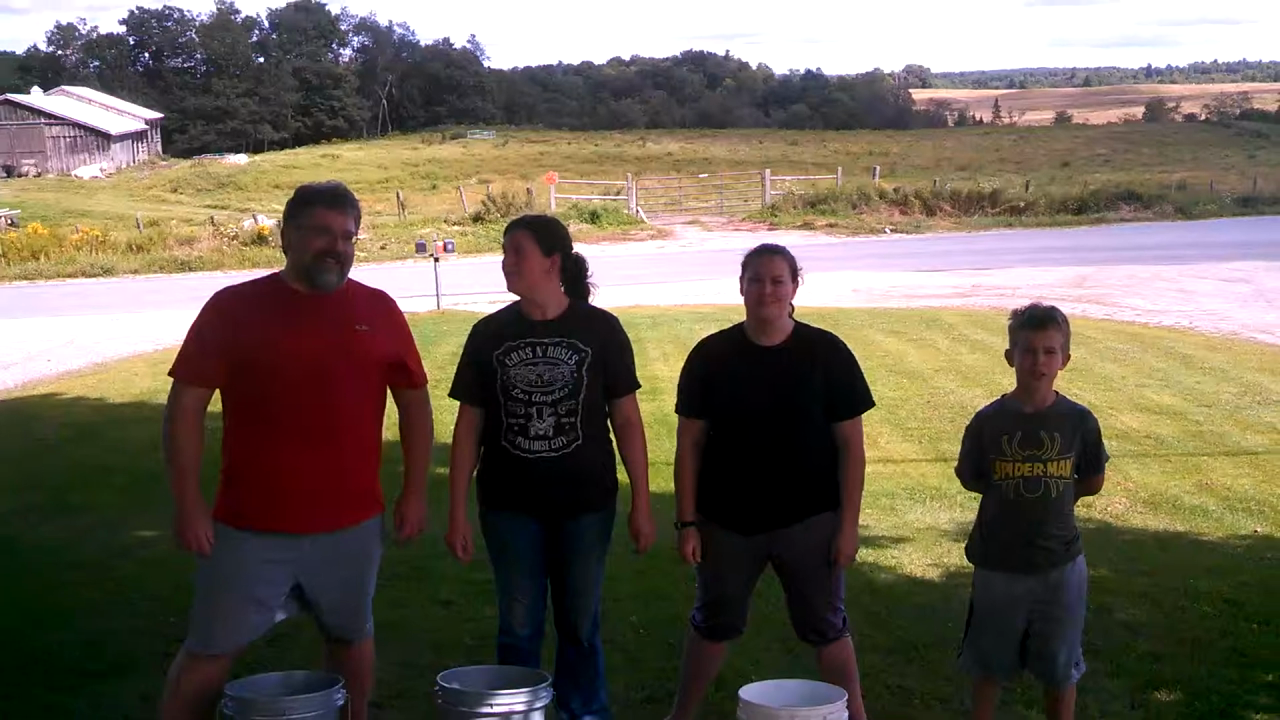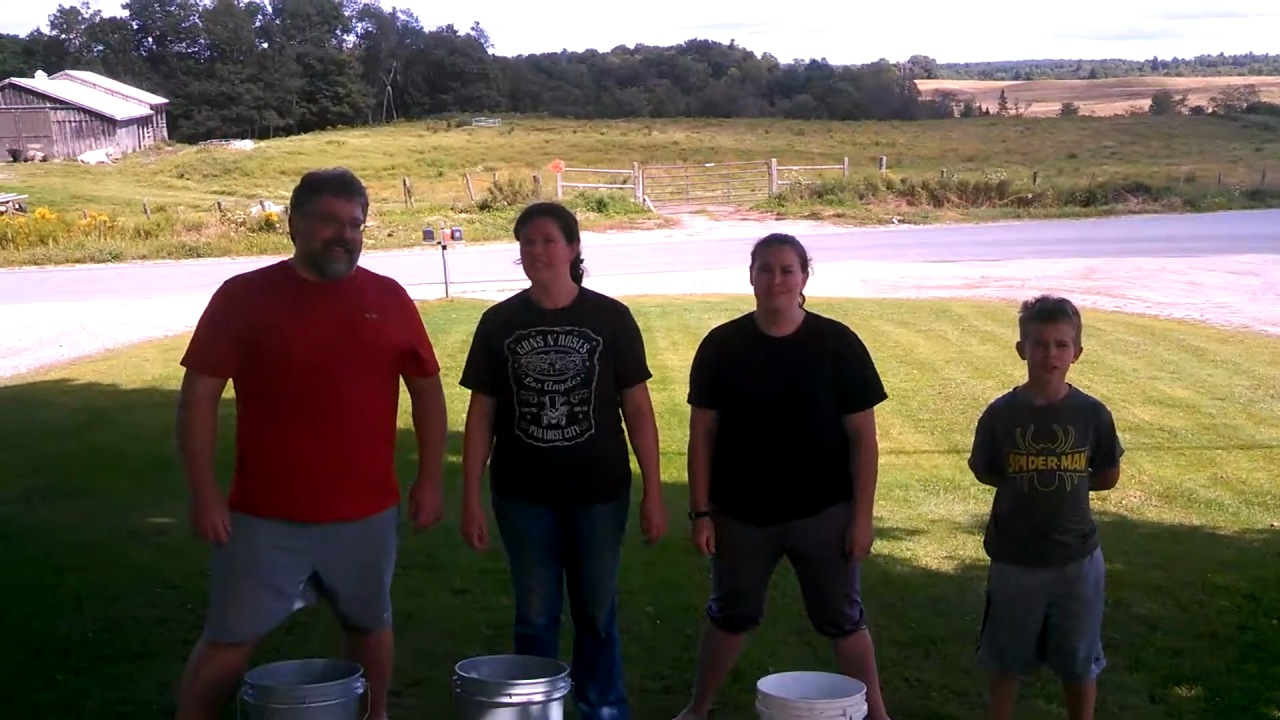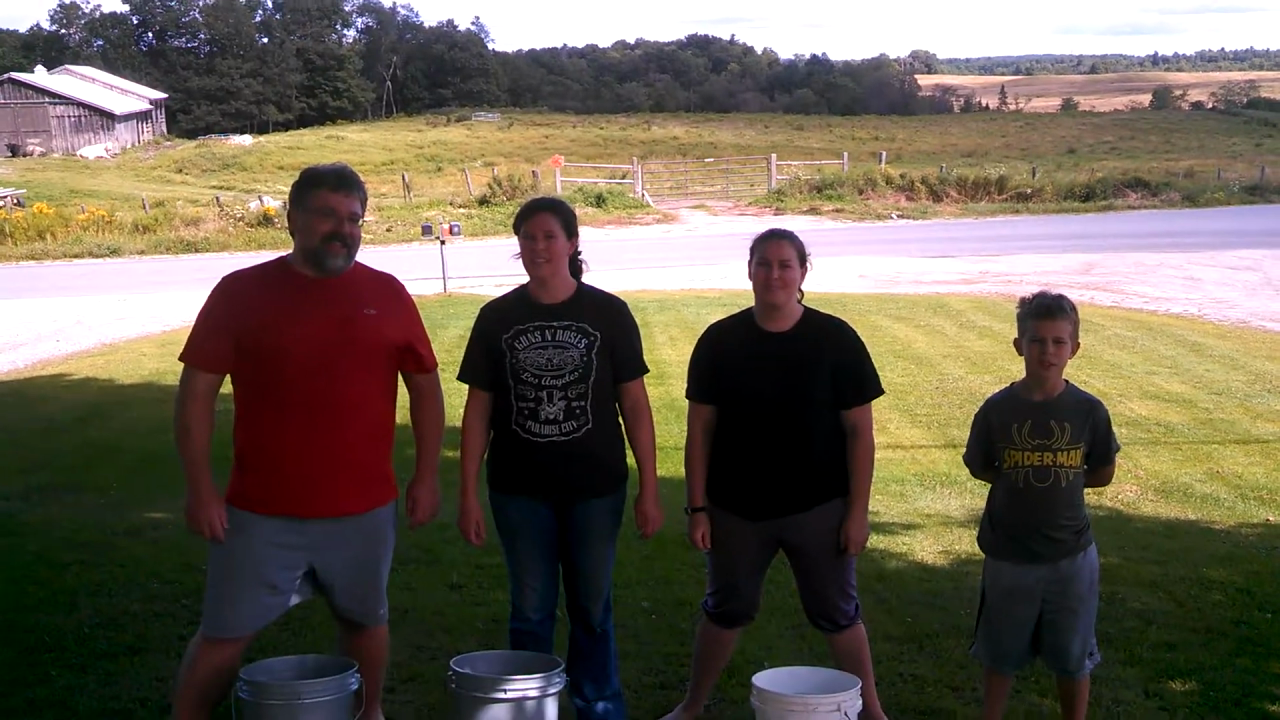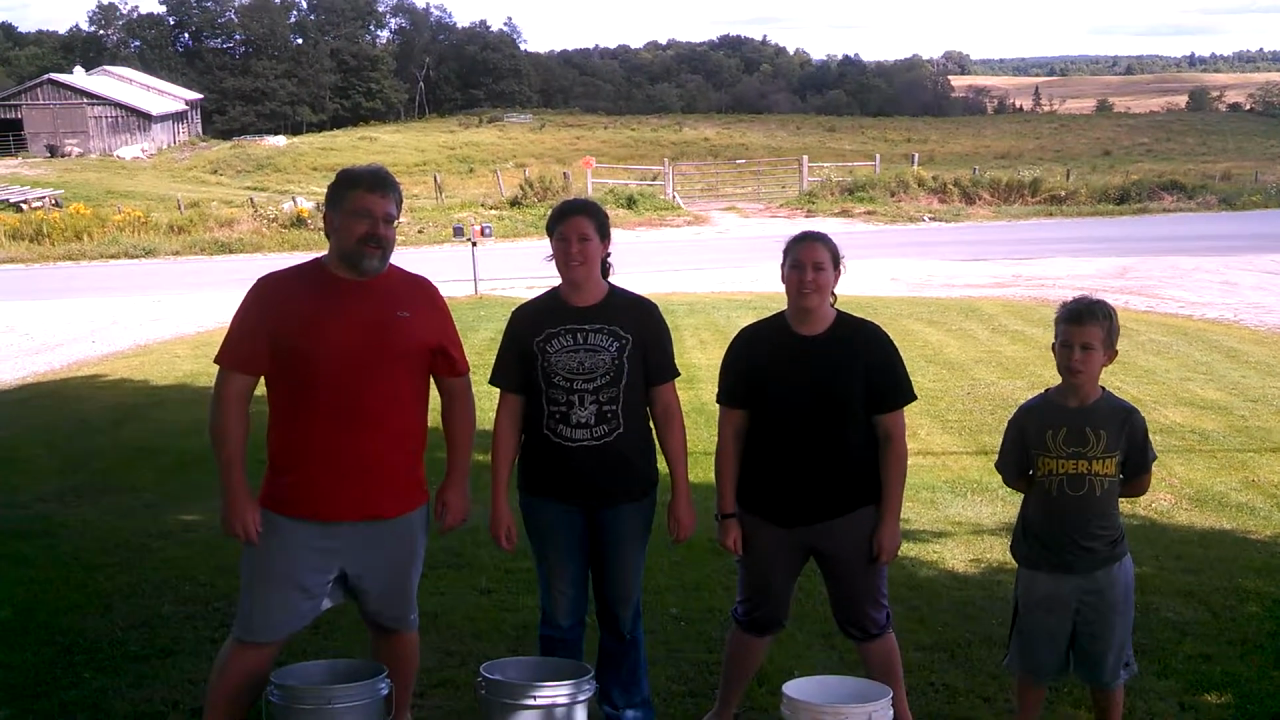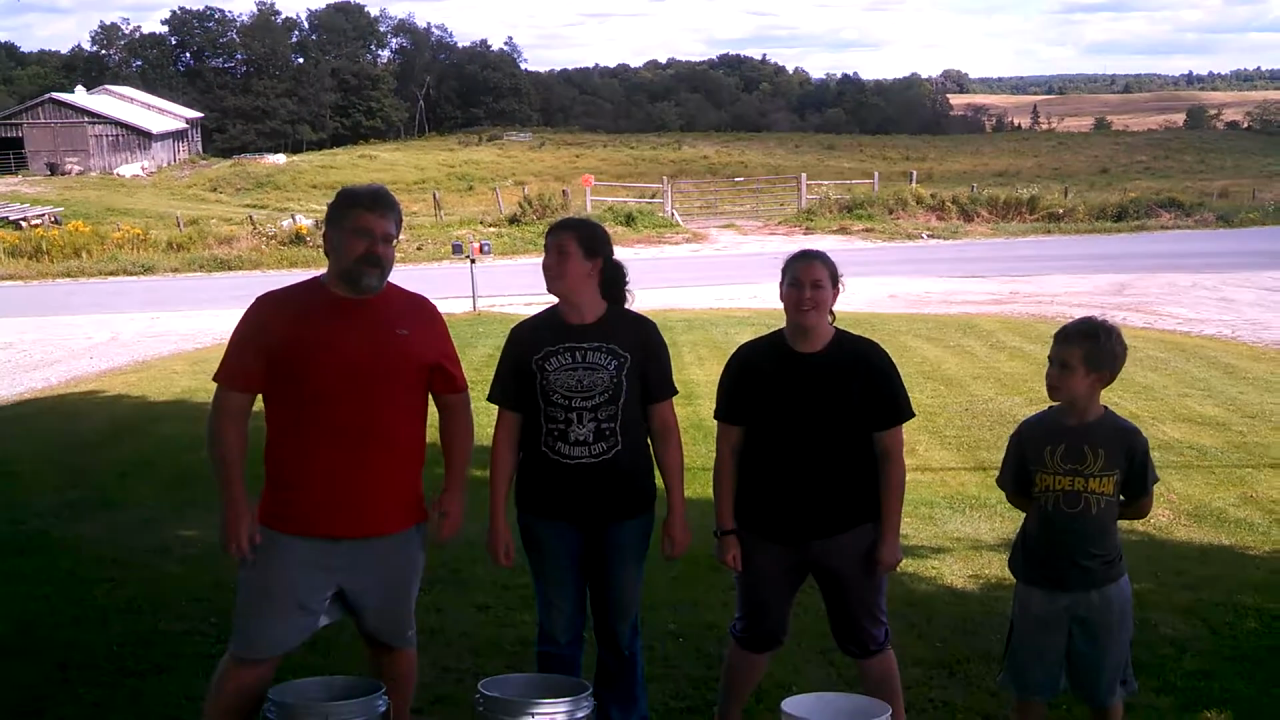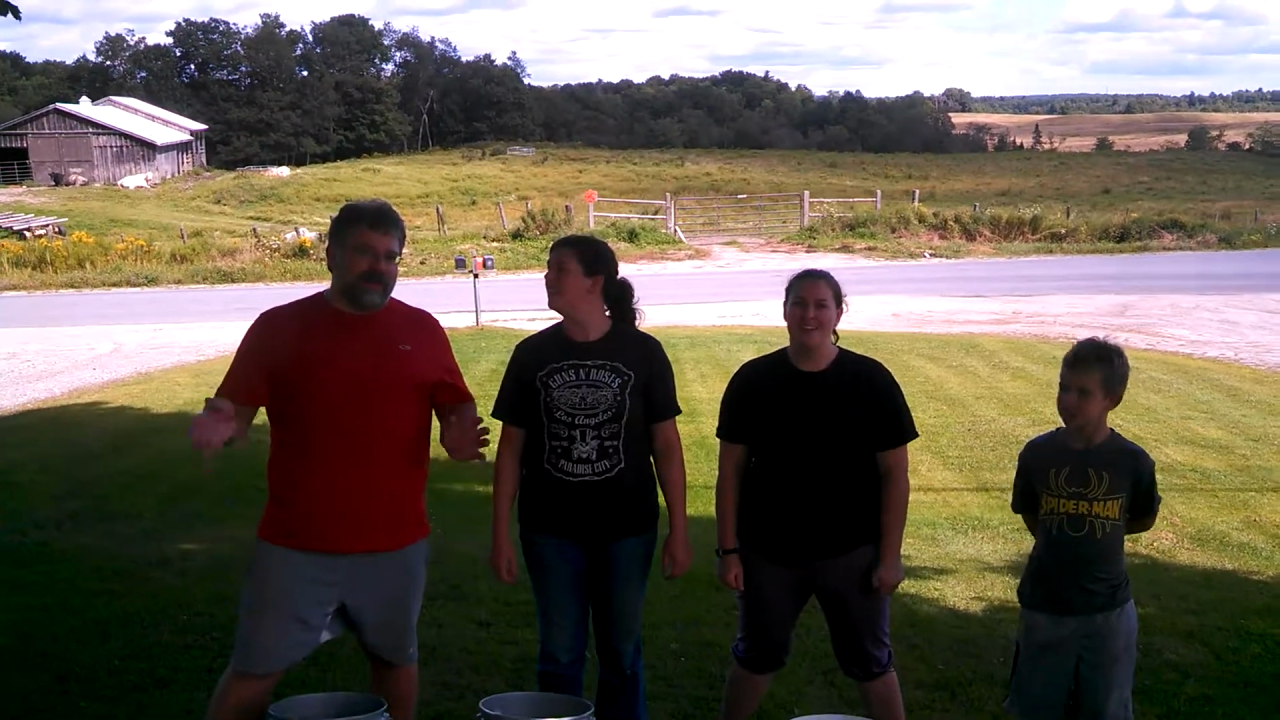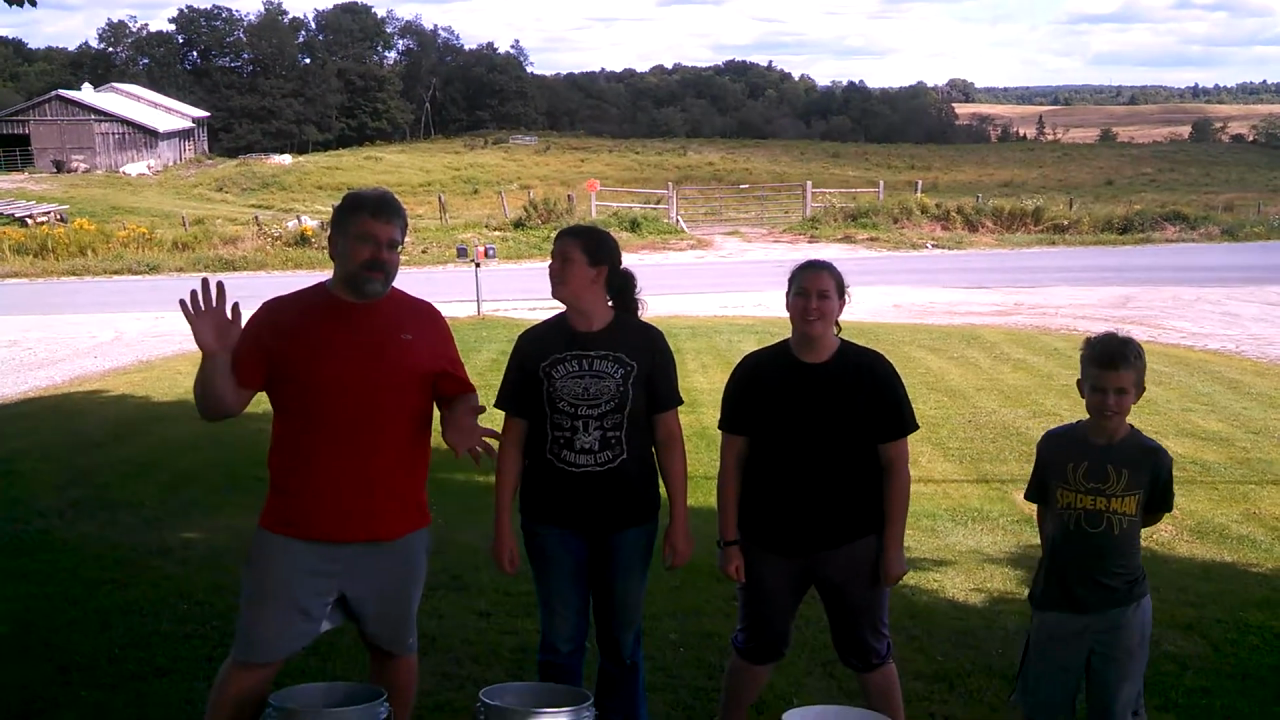
dt=0.3s
person 1, frame 1
left shoulder: (377, 310)
right shoulder: (232, 307)
left elbow: (413, 399)
right elbow: (186, 405)
left wrist: (414, 490)
right wrist: (188, 501)
left hip: (350, 524)
right hip: (248, 526)
left knee: (351, 636)
right knee: (210, 650)
person 1, frame 2
left shoulder: (388, 298)
right shoulder: (243, 295)
left elbow: (426, 388)
right elbow: (200, 392)
left wrist: (430, 478)
right wrist: (203, 490)
left hip: (366, 512)
right hip: (264, 515)
left knee: (369, 624)
right knee: (229, 638)
person 1, frame 3
left shoulder: (387, 293)
right shoulder: (240, 291)
left elbow: (424, 383)
right elbow: (197, 389)
left wrist: (426, 474)
right wrist: (200, 487)
left hip: (364, 508)
right hip: (261, 511)
left knee: (364, 619)
right knee: (223, 633)
person 1, frame 4
left shoulder: (420, 296)
right shoulder: (275, 293)
left elbow: (456, 387)
right elbow: (232, 391)
left wrist: (458, 478)
right wrist: (235, 490)
left hip: (395, 512)
right hip: (294, 514)
left knee: (395, 625)
right knee: (256, 638)
person 1, frame 5
left shoulder: (419, 315)
right shoulder: (274, 311)
left elbow: (454, 401)
right elbow: (230, 405)
left wrist: (455, 485)
right wrist: (233, 498)
left hip: (393, 527)
right hip: (293, 530)
left knee: (392, 640)
right knee: (253, 653)
person 1, frame 6
left shoulder: (422, 330)
right shoulder: (278, 327)
left elbow: (458, 408)
right elbow: (235, 411)
left wrist: (459, 433)
right wrist: (222, 426)
left hip: (395, 543)
right hip: (294, 545)
left knee: (394, 657)
right knee: (255, 668)
person 1, frame 7
left shoulder: (423, 320)
right shoulder: (281, 316)
left elbow: (459, 398)
right elbow: (219, 406)
left wrist: (461, 421)
right wrist: (217, 355)
left hip: (396, 533)
right hip: (296, 534)
left knee: (394, 648)
right knee: (255, 657)
person 2, frame 1
left shoulder: (600, 329)
right shoulder: (489, 334)
left elbow: (626, 418)
right elbow: (470, 425)
left wrist: (641, 503)
right wrist: (457, 510)
left hip: (584, 502)
right hip: (509, 505)
left knee: (580, 623)
right knee: (519, 625)
person 2, frame 2
left shoulder: (610, 318)
right shoulder: (499, 322)
left elbow: (637, 407)
right elbow: (482, 412)
left wrist: (653, 493)
right wrist: (471, 498)
left hip: (598, 491)
right hip: (522, 493)
left knee: (595, 613)
right knee: (535, 614)
person 2, frame 3
left shoulder: (608, 313)
right shoulder: (497, 317)
left elbow: (634, 402)
right elbow: (479, 407)
left wrist: (648, 489)
right wrist: (468, 493)
left hip: (595, 486)
right hip: (519, 489)
left knee: (591, 608)
right knee: (530, 609)
person 2, frame 4
left shoulder: (640, 315)
right shoulder: (528, 320)
left elbow: (665, 406)
right elbow: (510, 412)
left wrist: (681, 493)
right wrist: (499, 498)
left hip: (625, 491)
right hip: (550, 494)
left knee: (621, 614)
right knee: (560, 616)
person 2, frame 5
left shoulder: (638, 333)
right shoulder: (527, 337)
left elbow: (662, 424)
right elbow: (508, 429)
left wrist: (677, 510)
right wrist: (497, 515)
left hip: (624, 510)
right hip: (547, 512)
left knee: (619, 630)
right knee: (558, 632)
person 2, frame 6
left shoulder: (643, 352)
right shoulder: (532, 354)
left elbow: (666, 444)
right elbow: (511, 446)
left wrist: (679, 529)
right wrist: (500, 532)
left hip: (626, 528)
right hip: (550, 530)
left knee: (621, 650)
right knee: (560, 650)
person 2, frame 7
left shoulder: (645, 343)
right shoulder: (534, 344)
left elbow: (667, 434)
right elbow: (514, 436)
left wrist: (679, 520)
right wrist: (502, 522)
left hip: (628, 518)
right hip: (552, 519)
left knee: (621, 639)
right knee: (560, 640)
person 3, frame 1
left shoulder: (826, 352)
right shoulder: (711, 355)
left elbow: (850, 444)
right elbow: (690, 443)
left wrist: (848, 524)
right wrist: (688, 521)
left hip: (809, 520)
right hip: (727, 522)
left knee: (826, 627)
right knee: (713, 624)
person 3, frame 2
left shoulder: (838, 343)
right shoulder: (722, 345)
left elbow: (863, 435)
right elbow: (703, 433)
left wrist: (862, 515)
right wrist: (701, 511)
left hip: (823, 511)
right hip: (741, 512)
left knee: (842, 619)
right knee: (730, 615)
person 3, frame 3
left shoulder: (836, 338)
right shoulder: (719, 340)
left elbow: (859, 430)
right elbow: (701, 428)
left wrist: (857, 510)
right wrist: (697, 506)
left hip: (819, 506)
right hip: (737, 507)
left knee: (838, 614)
right knee: (724, 610)
person 3, frame 4
left shoulder: (869, 343)
right shoulder: (751, 344)
left elbow: (892, 436)
right elbow: (731, 433)
left wrist: (890, 519)
right wrist: (728, 512)
left hip: (851, 514)
right hip: (767, 514)
left knee: (869, 623)
right knee: (754, 618)
person 3, frame 5
left shoulder: (867, 360)
right shoulder: (750, 361)
left elbow: (890, 453)
right elbow: (729, 450)
left wrist: (889, 534)
right wrist: (727, 528)
left hip: (849, 531)
right hip: (766, 531)
left knee: (868, 640)
right knee: (753, 635)
person 3, frame 6
left shoulder: (871, 380)
right shoulder: (753, 380)
left elbow: (894, 473)
right elbow: (731, 469)
left wrist: (889, 555)
right wrist: (729, 549)
left hip: (852, 552)
right hip: (769, 552)
left knee: (870, 661)
right knee: (756, 655)
person 3, frame 7
left shoulder: (872, 371)
right shoulder: (755, 371)
left elbow: (895, 465)
right elbow: (733, 461)
left wrist: (893, 547)
right wrist: (730, 540)
left hip: (853, 543)
right hip: (770, 543)
left knee: (869, 653)
right knee: (756, 647)
person 4, frame 1
left shoulder: (1079, 421)
right shoulder: (988, 420)
left elbow: (1092, 483)
right elbow: (971, 480)
left wrist: (1049, 495)
right wrist: (1011, 493)
left hip: (1060, 564)
right hip: (998, 564)
left knee: (1061, 667)
right knee: (989, 663)
person 4, frame 2
left shoulder: (1092, 413)
right shoulder: (1001, 413)
left elbow: (1108, 476)
right elbow: (984, 473)
left wrist: (1066, 487)
right wrist: (1024, 487)
left hip: (1077, 558)
right hip: (1014, 558)
left knee: (1080, 661)
right knee: (1006, 657)
person 4, frame 3
left shoulder: (1089, 410)
right shoulder: (997, 409)
left elbow: (1103, 474)
right elbow: (979, 468)
left wrist: (1060, 483)
right wrist: (1019, 483)
left hip: (1071, 554)
right hip: (1008, 554)
left knee: (1074, 658)
right knee: (1000, 654)
person 4, frame 4
left shoulder: (1125, 418)
right shoulder: (1031, 415)
left elbow: (1139, 484)
right elbow: (1013, 478)
left wrist: (1096, 493)
right wrist: (1052, 493)
left hip: (1106, 564)
right hip: (1042, 564)
left knee: (1108, 669)
right knee: (1034, 664)
person 4, frame 5
left shoulder: (1126, 438)
right shoulder: (1031, 432)
left elbow: (1141, 506)
left wrist: (1095, 513)
right wrist: (1056, 515)
left hip: (1102, 583)
right hip: (1038, 581)
left knee: (1105, 688)
right knee: (1030, 682)
person 4, frame 6
left shoulder: (1133, 461)
right shoulder: (1038, 453)
left elbow: (1144, 520)
left wrist: (1101, 533)
right wrist: (1062, 543)
left hip: (1109, 608)
right hip: (1044, 605)
person 4, frame 7
left shoulder: (1151, 458)
right shoulder: (1054, 445)
left elbow: (1153, 515)
left wrist: (1109, 533)
right wrist: (1055, 555)
left hip: (1123, 606)
right hip: (1057, 599)
